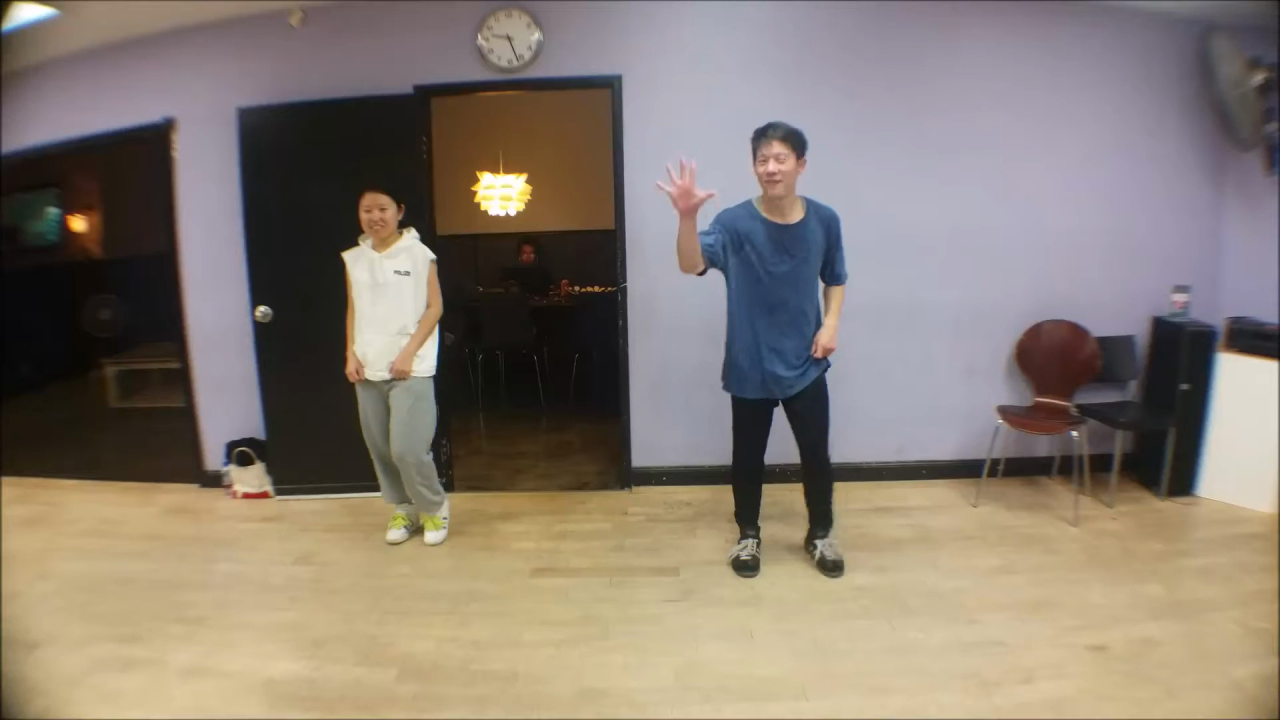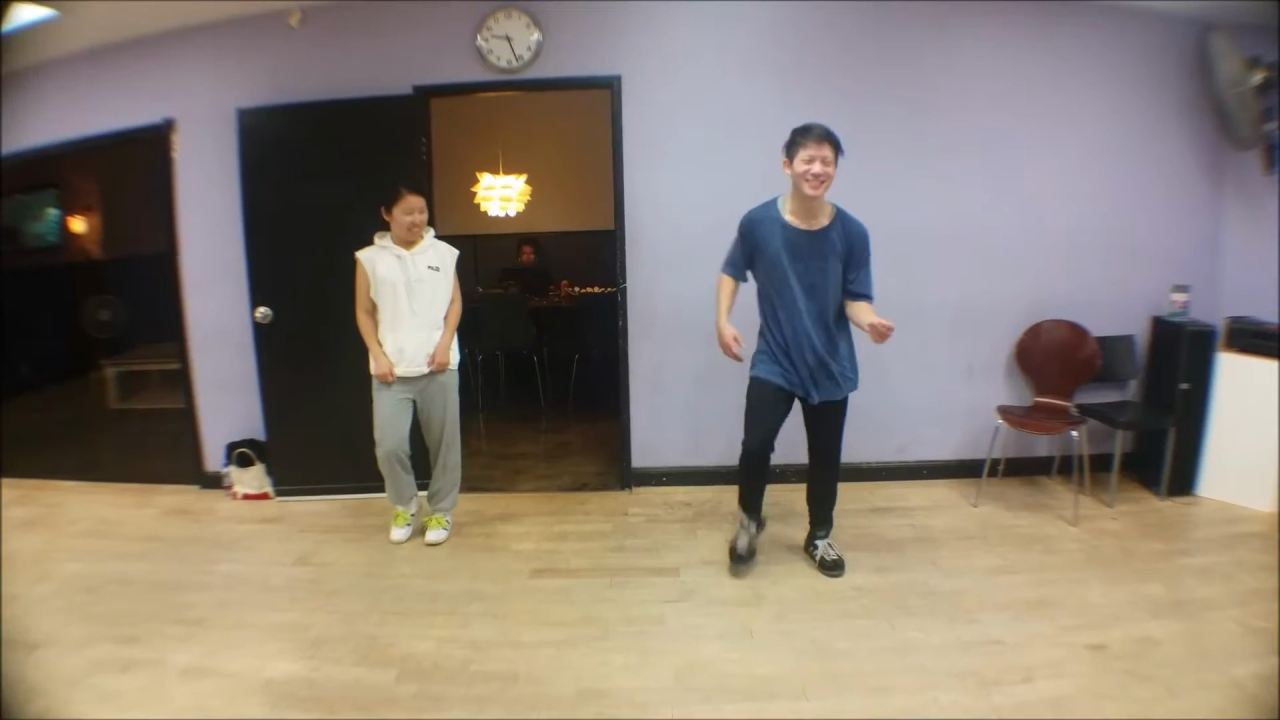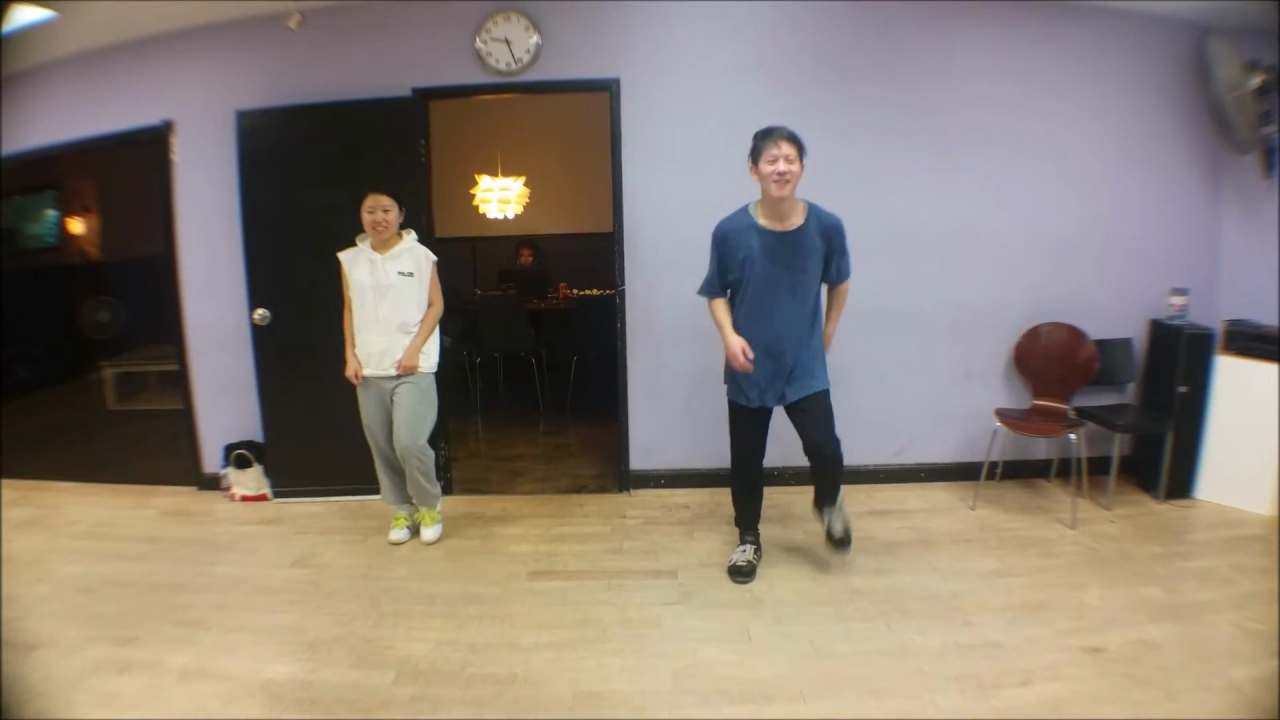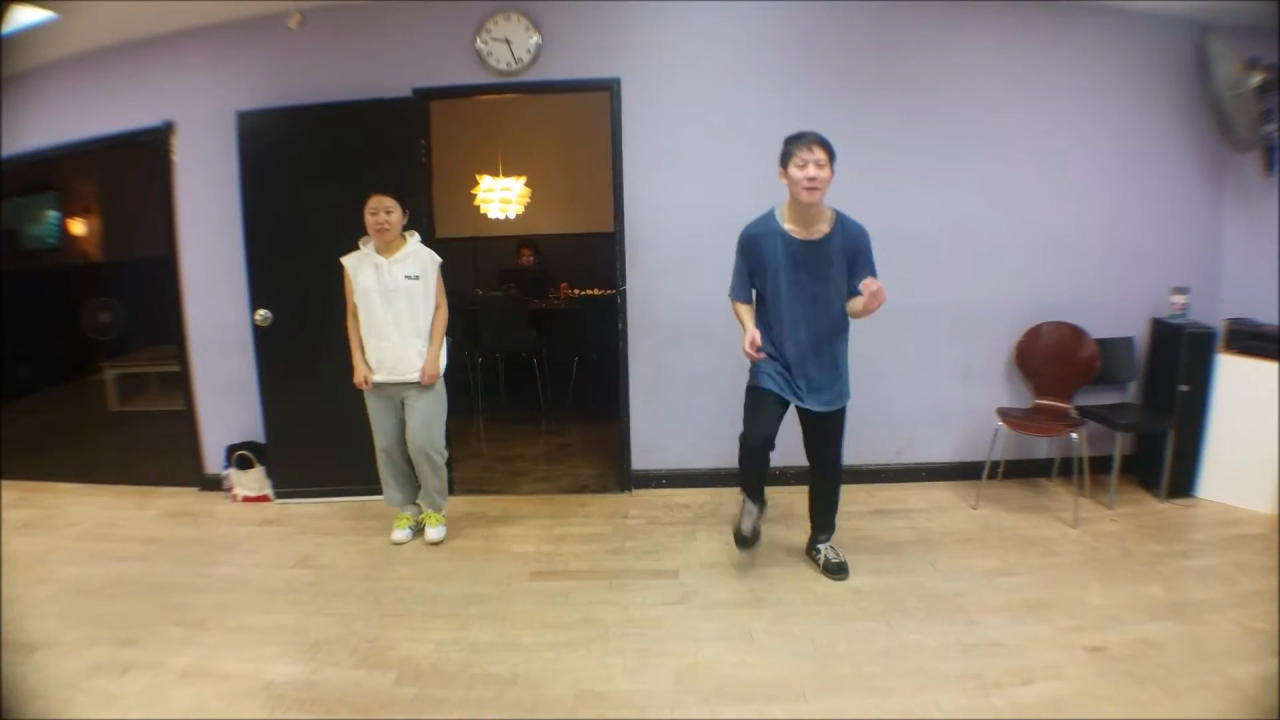
dt=1s
person 1, frame 1
left shoulder: (824, 221)
right shoulder: (735, 222)
left elbow: (835, 279)
right elbow: (692, 265)
left wrist: (830, 324)
right wrist: (687, 216)
left hip: (805, 363)
right hip: (750, 366)
left knee: (815, 455)
right knee: (748, 456)
left ankle: (820, 535)
right ankle: (748, 534)
person 1, frame 2
left shoulder: (851, 232)
right shoulder: (758, 222)
left elbow: (855, 299)
right elbow: (731, 272)
left wrist: (871, 322)
right wrist: (723, 320)
left hip: (830, 364)
right hip: (773, 360)
left knee: (826, 458)
right knee: (756, 445)
left ankle: (819, 536)
right ankle: (749, 519)
person 1, frame 3
left shoulder: (827, 226)
right shoulder: (731, 231)
left elbow: (838, 282)
right elbow: (716, 293)
left wrist: (827, 331)
right wrist: (729, 335)
left hip: (805, 365)
right hip: (751, 367)
left knee: (826, 450)
right knee: (746, 460)
left ankle: (828, 504)
right ankle: (748, 539)
person 1, frame 4
left shoulder: (852, 236)
right shoulder: (757, 235)
left elbow: (854, 305)
right elbow: (741, 294)
left wrist: (870, 303)
right wrist: (749, 328)
left hip: (826, 372)
right hip: (772, 366)
left knee: (826, 462)
right knee: (755, 442)
left ankle: (821, 540)
right ankle: (753, 501)
person 2, frame 1
left shoulder: (419, 254)
right shoulder: (354, 259)
left elbow: (434, 307)
right elbow: (353, 311)
left wrist: (409, 353)
right wrist: (350, 354)
left hip: (410, 368)
right hip: (368, 369)
left knee: (406, 447)
right knee: (380, 447)
left ankle: (434, 508)
right ankle: (404, 509)
person 2, frame 2
left shoulder: (443, 253)
right shoulder: (370, 259)
left elbow: (455, 302)
right elbow: (364, 312)
left wrist: (444, 345)
right wrist: (378, 356)
left hip: (438, 365)
right hip: (392, 368)
left knee: (444, 442)
right knee: (390, 445)
left ankle: (440, 511)
right ankle: (405, 505)
person 2, frame 3
left shoulder: (419, 256)
right shoulder: (350, 260)
left elbow: (435, 305)
right elbow: (349, 311)
left wrist: (414, 349)
right wrist: (350, 356)
left hip: (413, 367)
right hip: (370, 369)
left knee: (409, 442)
right knee: (382, 446)
left ankle: (429, 504)
right ankle: (403, 509)
person 2, frame 4
left shoulder: (425, 258)
right shoulder: (354, 264)
left elbow: (441, 309)
right elbow: (353, 317)
left wrist: (434, 356)
right wrist: (358, 362)
left hip: (421, 370)
right hip: (378, 373)
left knee: (425, 443)
right knee: (388, 447)
left ankle: (433, 509)
right ankle: (405, 510)
